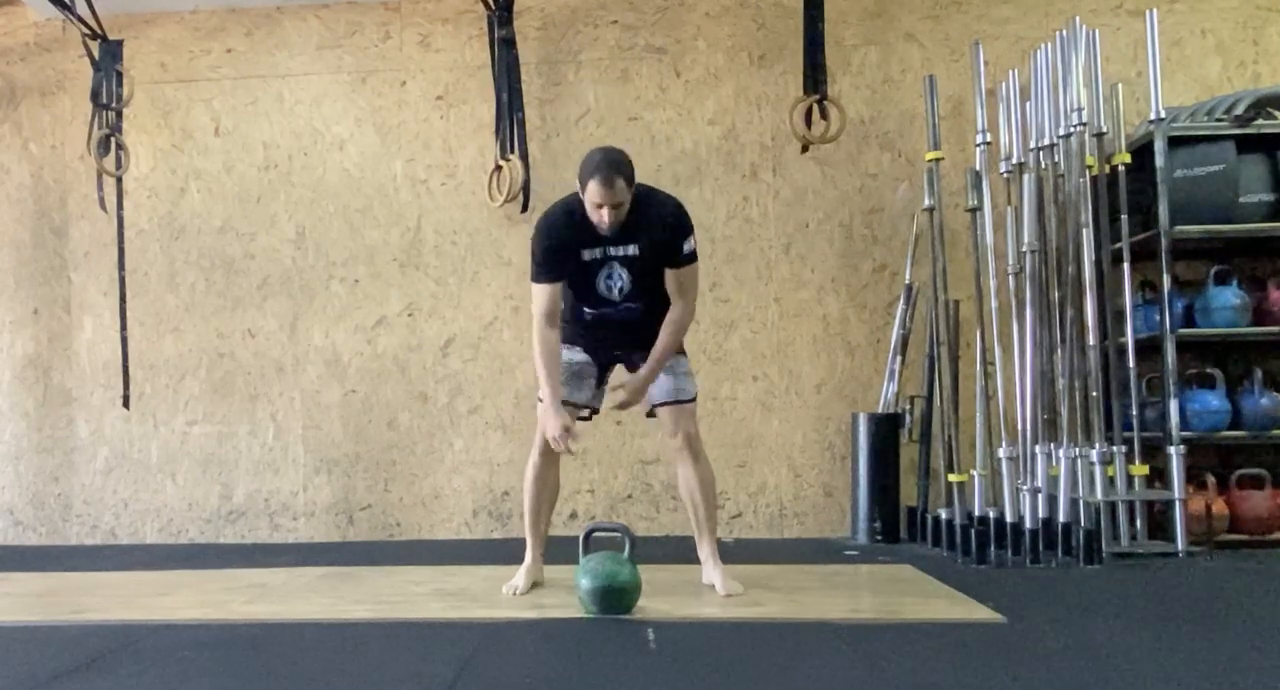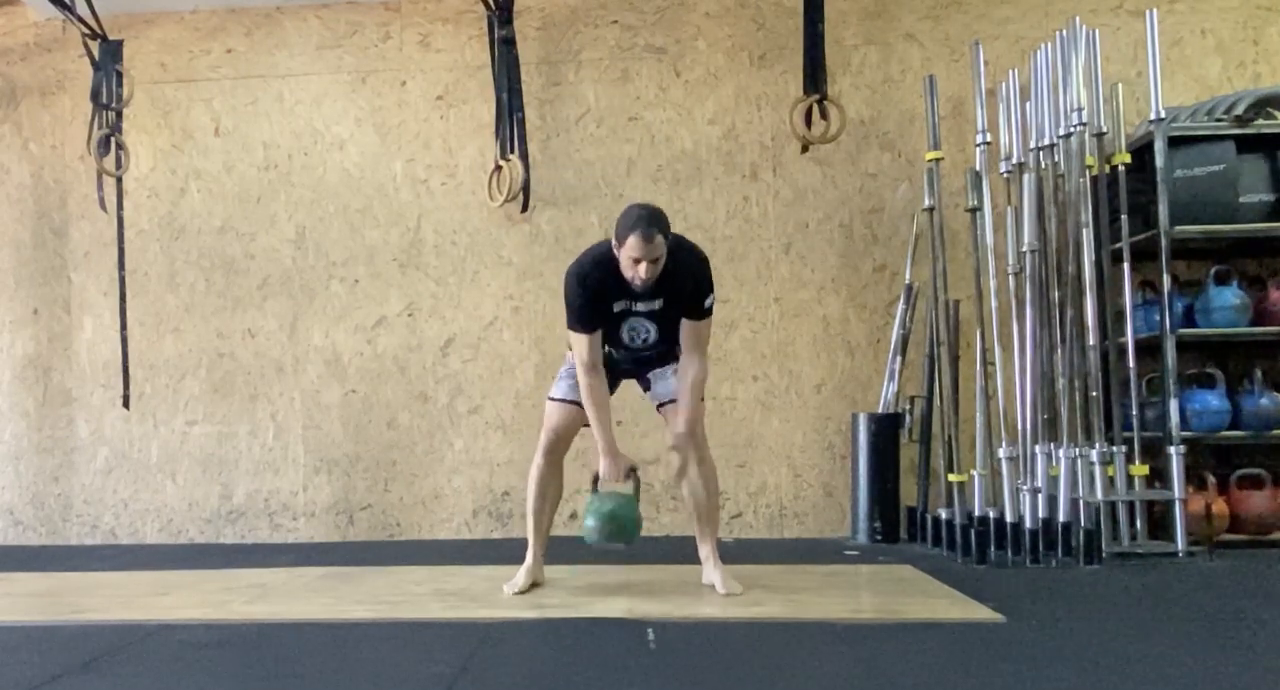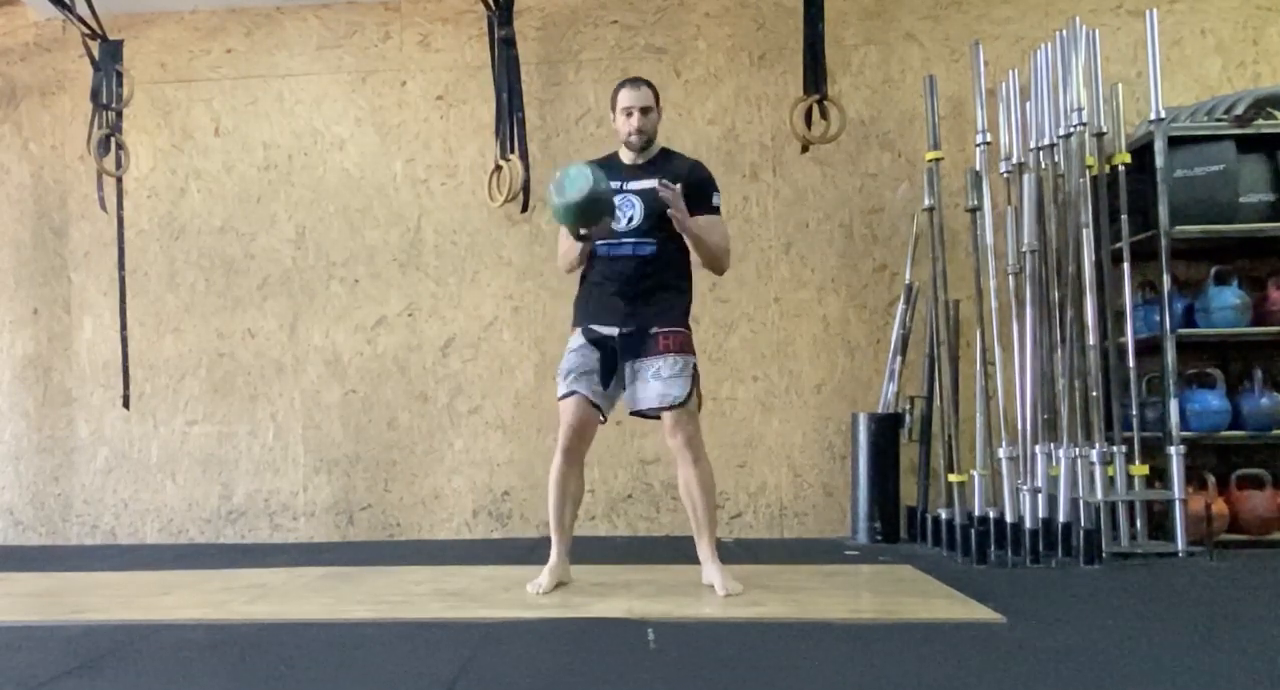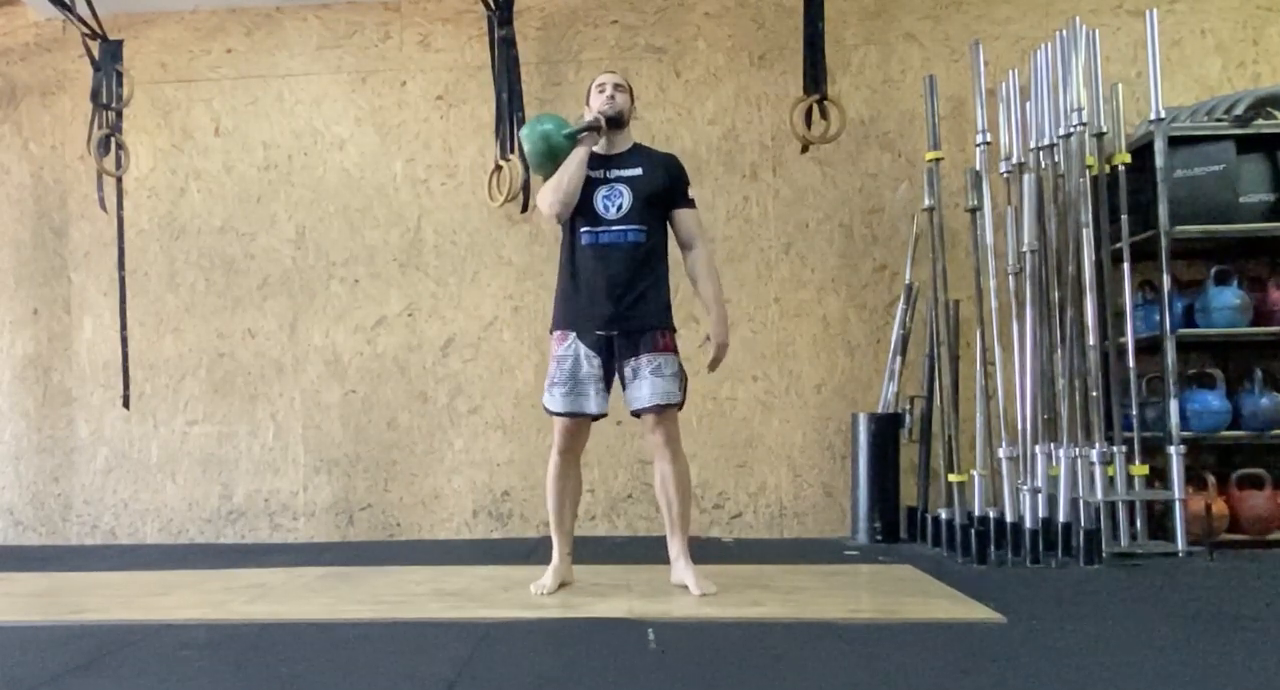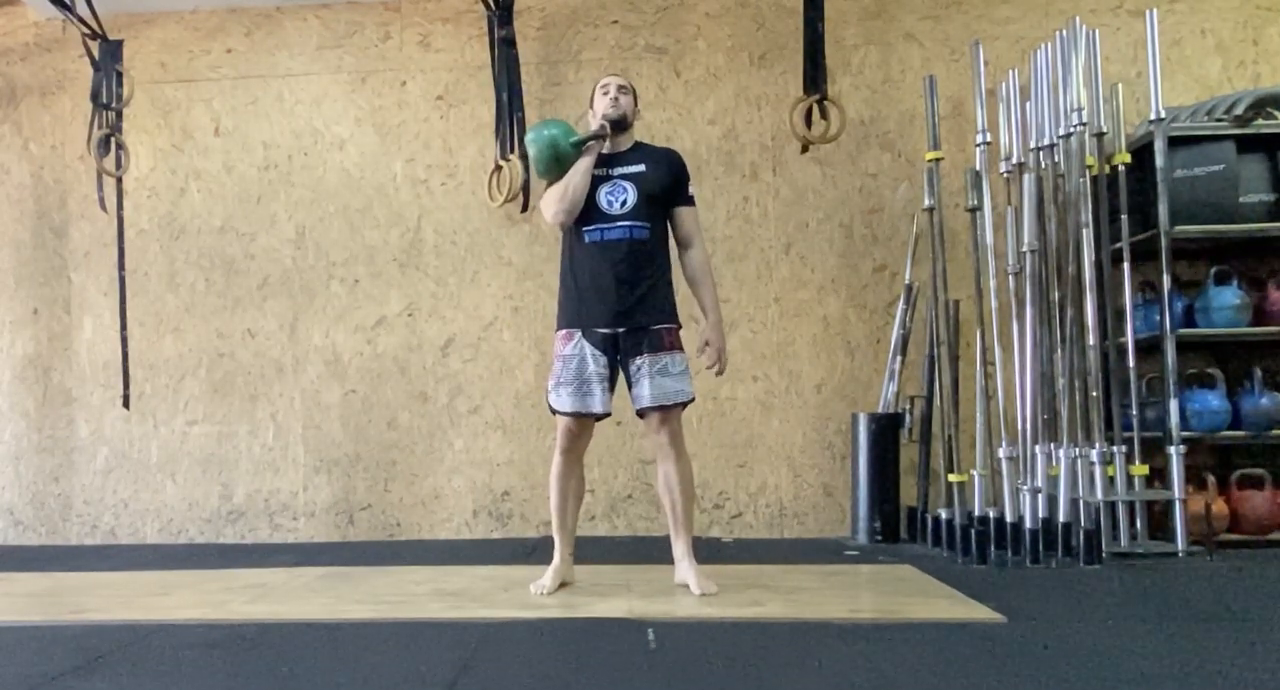
dt=1s
person 1, frame 1
left shoulder: (667, 215)
right shoulder: (554, 226)
left elbow: (683, 303)
right elbow: (545, 320)
left wrist: (645, 374)
right wrist: (553, 407)
left hip: (653, 338)
right hip: (582, 338)
left knee: (685, 437)
right knee: (546, 438)
left ankle: (711, 561)
right ankle: (532, 561)
person 1, frame 2
left shoulder: (691, 264)
right shoulder: (586, 273)
left elbow: (693, 354)
right elbow: (589, 368)
left wrist: (684, 426)
right wrist: (607, 452)
left hip: (663, 355)
right hip: (601, 356)
left knee: (694, 441)
right knee: (551, 442)
left ankle: (711, 562)
right ankle: (533, 562)
person 1, frame 3
left shoulder: (690, 174)
right shoulder: (593, 174)
left elbow: (719, 261)
right elbow: (568, 260)
left wrist: (687, 220)
right wrist: (581, 240)
left hip: (660, 326)
right hip: (595, 325)
left knee: (685, 439)
right knee: (570, 438)
left ankle: (711, 563)
right ankle: (557, 560)
person 1, frame 4
left shoulder: (663, 166)
right shoulder: (568, 161)
left elbow: (694, 246)
right elbow: (554, 208)
left wrist: (717, 315)
right wrist: (583, 144)
left hip: (646, 324)
right hip: (578, 324)
left knee: (664, 434)
right knee: (565, 440)
left ankle: (682, 561)
right ankle: (560, 560)
person 1, frame 5
left shoulder: (665, 163)
right shoulder: (571, 161)
left elbow: (691, 245)
right elbow: (557, 214)
left wrist: (712, 318)
right wrist: (590, 150)
left hip: (651, 322)
right hip: (583, 323)
left knee: (667, 433)
right knee: (569, 439)
left ankle: (685, 561)
right ankle: (561, 560)
